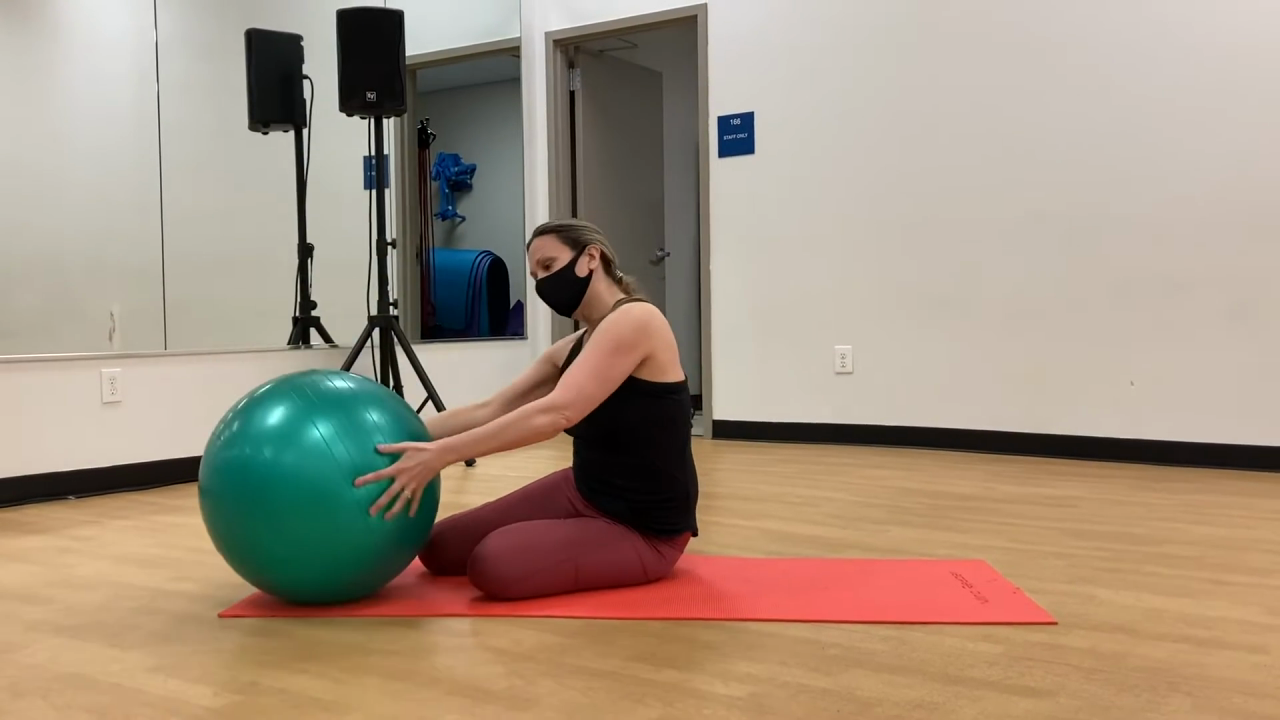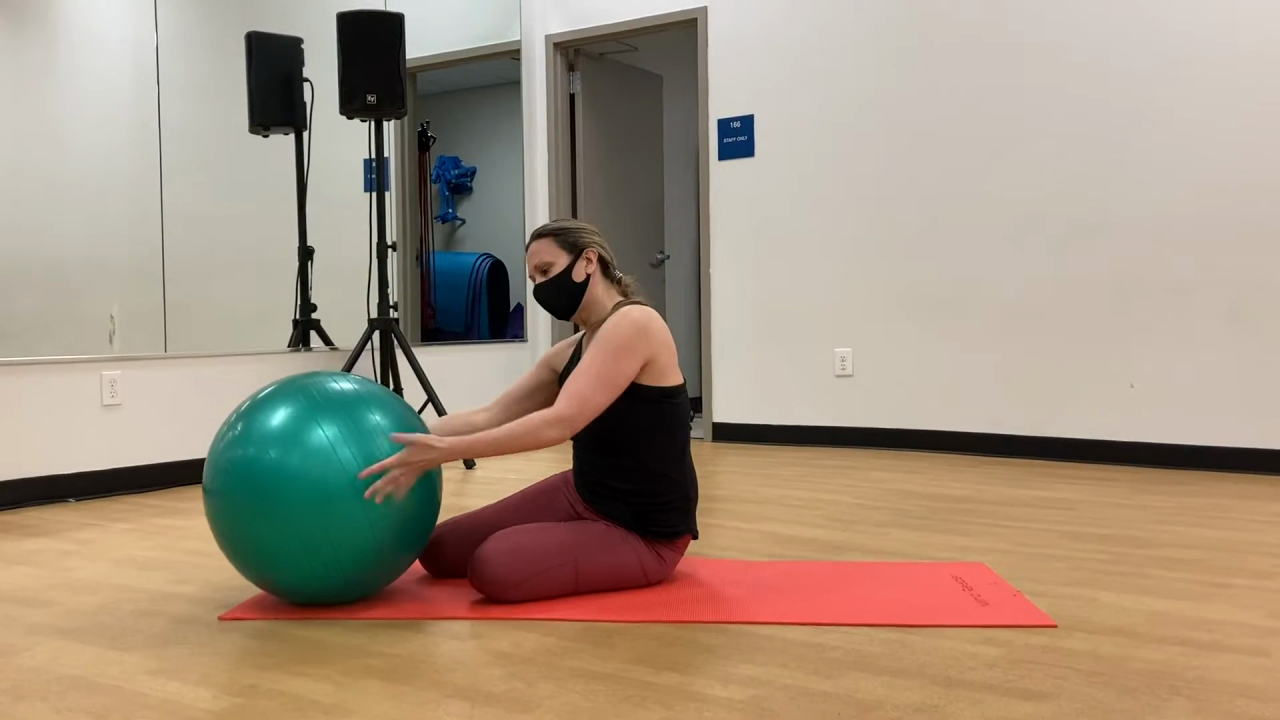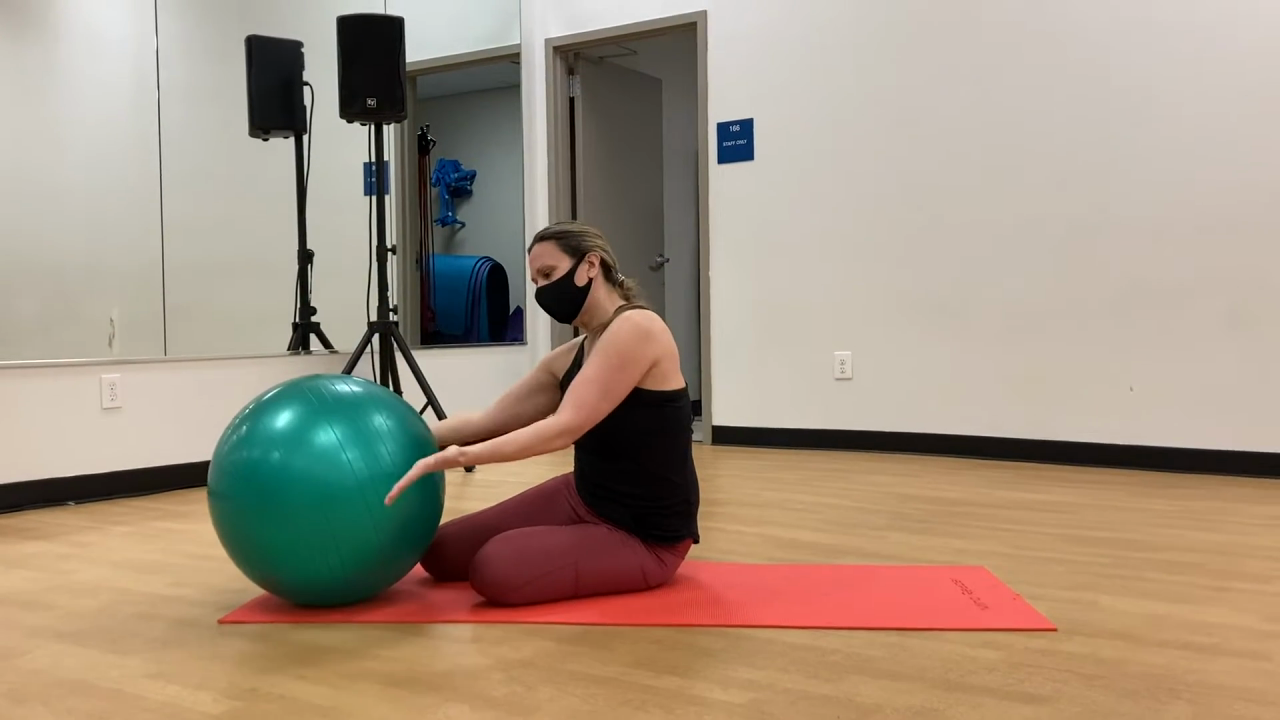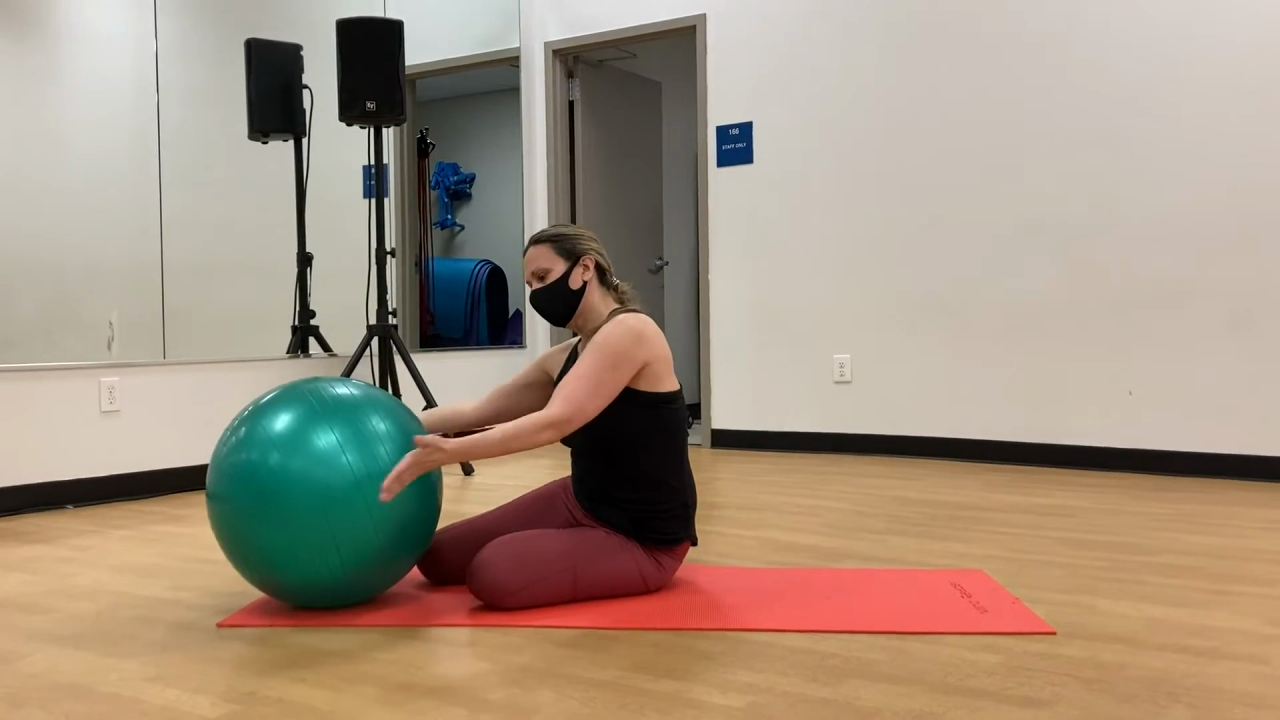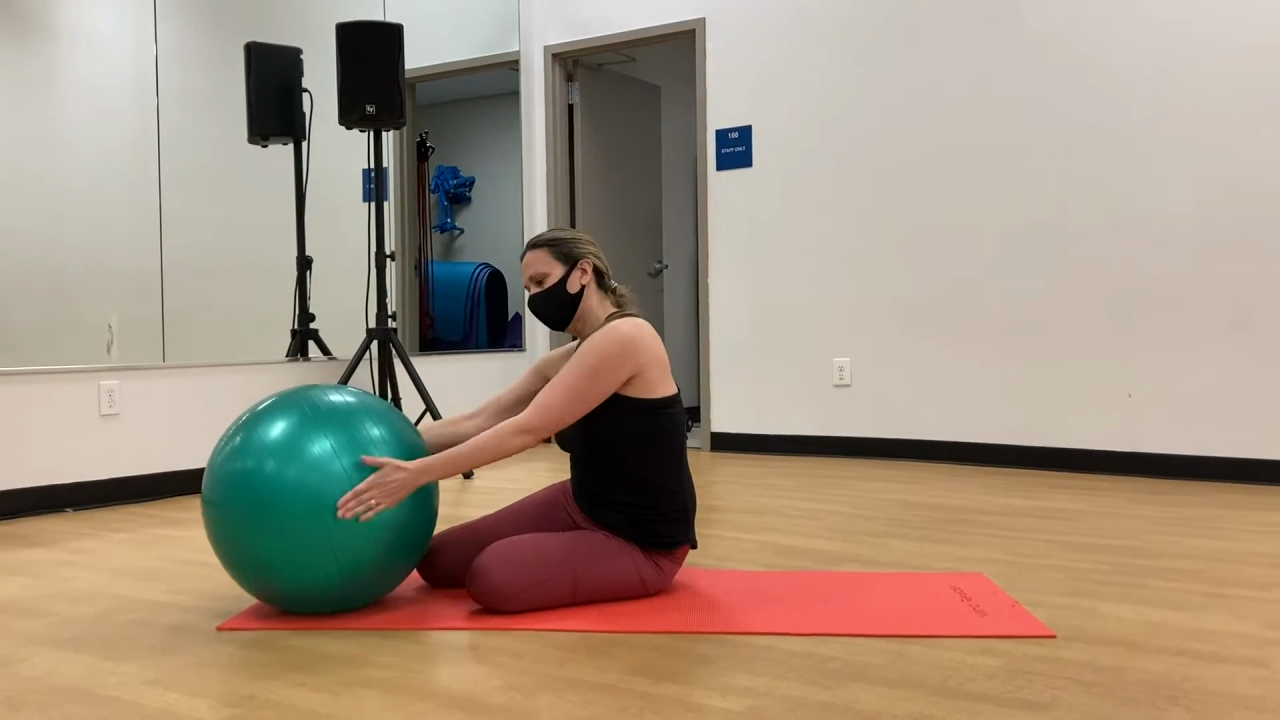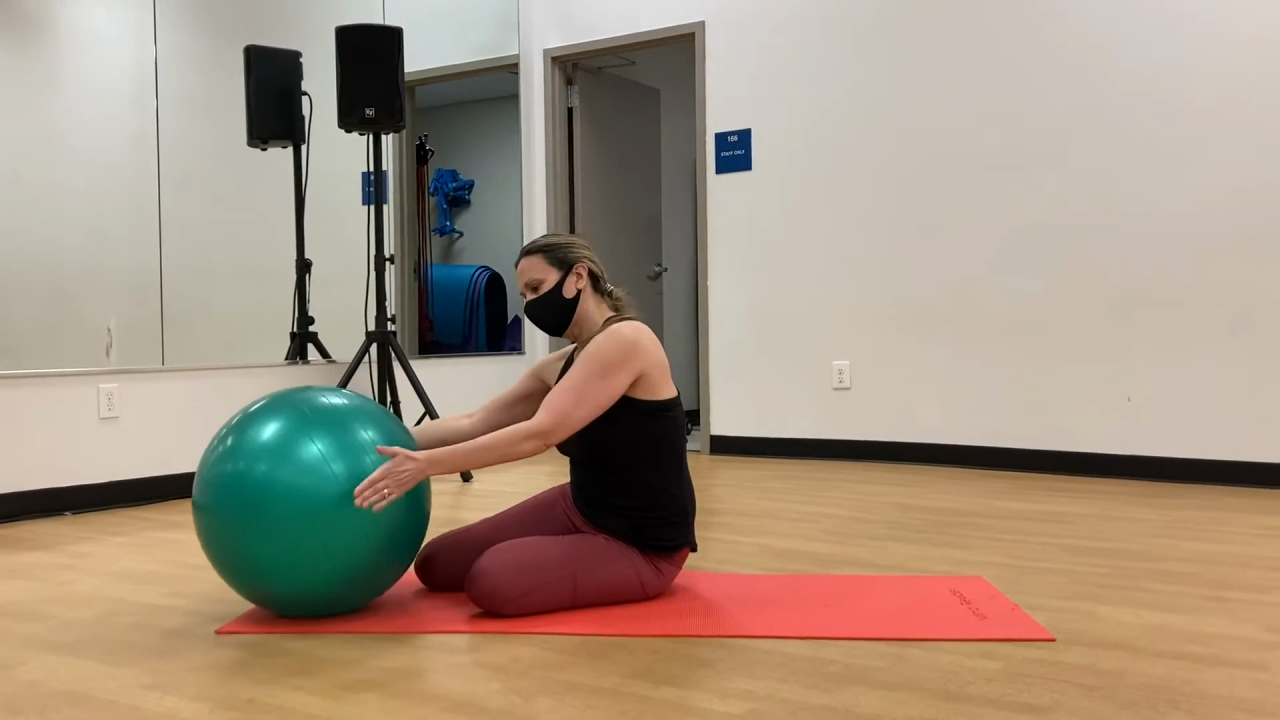
dt=0.2s
person 1, frame 1
left shoulder: (635, 320)
right shoulder: (573, 349)
left elbow: (557, 412)
right elbow: (491, 411)
left wrist: (441, 454)
left hip: (643, 531)
left knee: (493, 566)
right knee: (439, 551)
person 1, frame 2
left shoulder: (633, 324)
right shoulder: (569, 353)
left elbow: (560, 422)
right elbow: (490, 417)
left wrist: (445, 450)
right wrist: (402, 434)
left hip: (643, 533)
left knee: (493, 568)
right knee: (439, 553)
person 1, frame 3
left shoulder: (636, 329)
right shoulder: (570, 357)
left elbow: (565, 427)
right elbow: (490, 419)
left wrist: (464, 456)
left hip: (644, 536)
left knee: (494, 571)
right knee: (441, 555)
left ankle: (635, 569)
person 1, frame 4
left shoulder: (629, 331)
right shoulder: (563, 357)
left elbow: (554, 421)
right elbow: (479, 411)
left wrist: (449, 451)
left hip: (642, 541)
left knee: (493, 575)
right knee: (440, 559)
person 1, frame 5
left shoulder: (624, 337)
right shoulder: (565, 361)
left elbow: (528, 429)
right elbow: (478, 423)
left wrist: (416, 473)
left hip: (641, 545)
left knee: (491, 578)
right knee: (438, 562)
person 1, frame 6
left shoulder: (625, 340)
right shoulder: (562, 365)
left elbow: (541, 433)
right elbow: (475, 423)
left wrist: (426, 464)
right wrist: (397, 442)
left hip: (641, 547)
left knee: (491, 582)
right knee: (437, 566)
